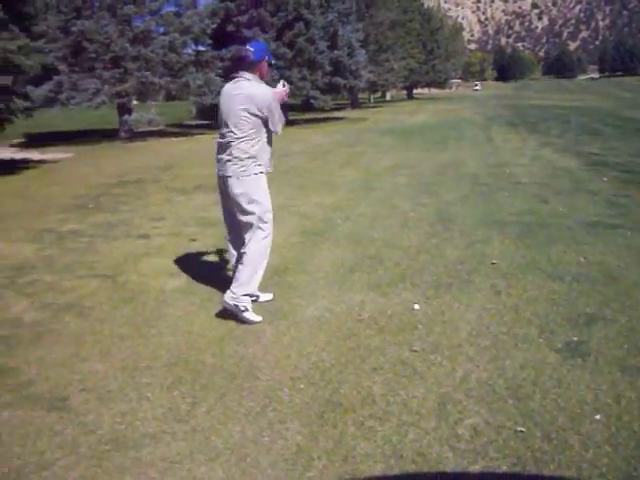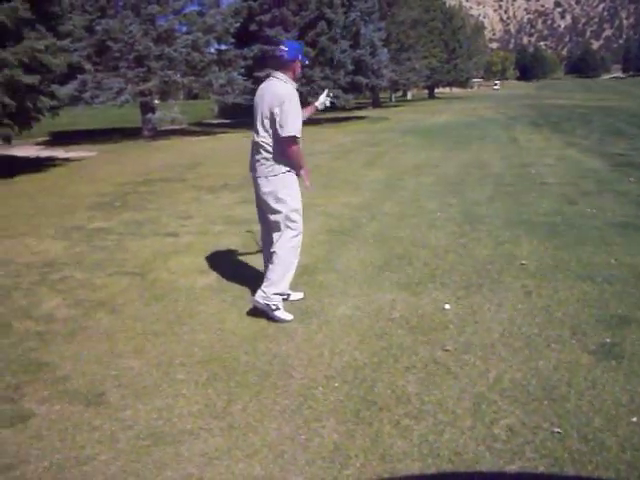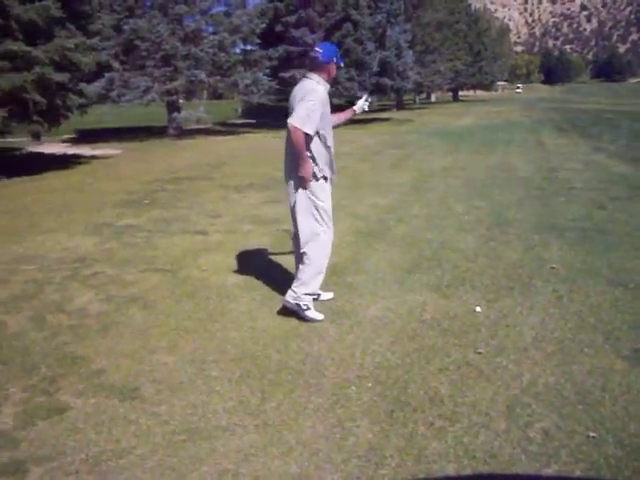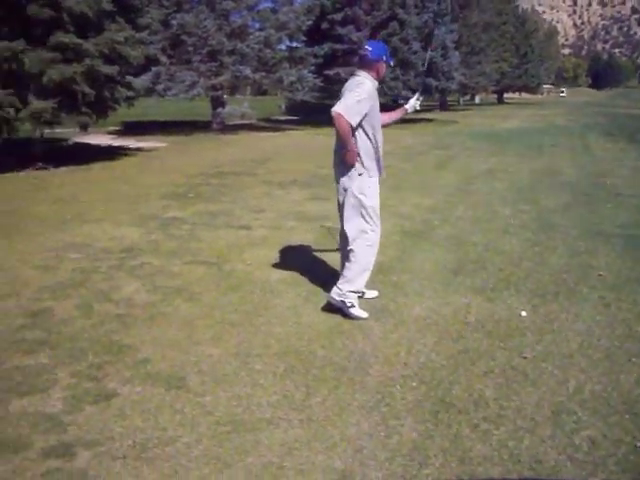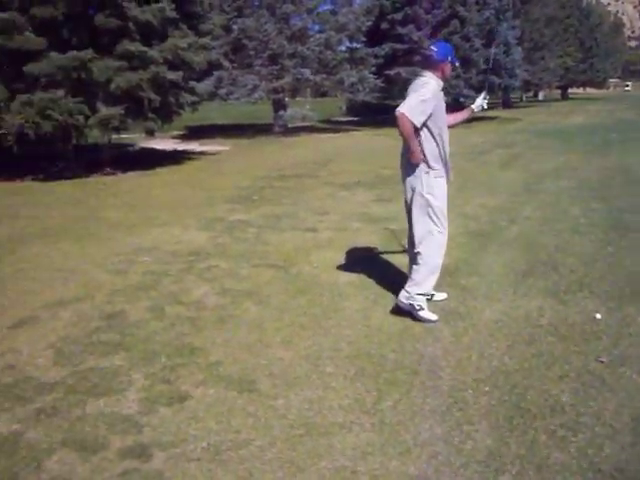
dt=0.3s
person 1, frame 1
left shoulder: (228, 89)
right shoulder: (263, 92)
right elbow: (277, 126)
right wrist: (278, 100)
left hip: (226, 171)
right hip: (247, 173)
left knee: (238, 233)
right knee: (260, 232)
left ankle: (246, 289)
right ankle: (238, 296)
person 1, frame 2
left shoulder: (266, 87)
right shoulder: (287, 92)
right elbow: (290, 137)
left wrist: (316, 105)
right wrist: (302, 169)
left hip: (262, 170)
right hip: (278, 172)
left knee: (273, 232)
right knee: (289, 232)
left ankle: (276, 287)
right ankle: (269, 296)
person 1, frame 3
left shoulder: (305, 87)
right shoulder: (316, 91)
right elbow: (295, 127)
left wrist: (354, 110)
right wrist: (303, 163)
left hip: (306, 173)
right hip: (311, 175)
left knee: (307, 232)
right knee: (319, 233)
left ankle: (307, 287)
right ankle: (299, 295)
person 1, frame 4
left shoulder: (359, 85)
right shoulder: (365, 87)
left elbow: (375, 120)
right elbow: (339, 114)
left wrist: (406, 109)
right wrist: (350, 149)
left hip: (357, 171)
right hip: (359, 172)
left knee: (354, 230)
right knee: (366, 231)
left ankle: (351, 285)
right ankle: (345, 292)
person 1, frame 5
left shoulder: (426, 86)
right shoulder: (429, 88)
left elbow: (442, 121)
right elbow: (402, 114)
left wrist: (473, 109)
right wrist: (414, 149)
left hip: (426, 172)
right hip: (427, 173)
left knee: (422, 232)
right knee: (433, 234)
left ankle: (420, 288)
right ankle: (413, 295)
